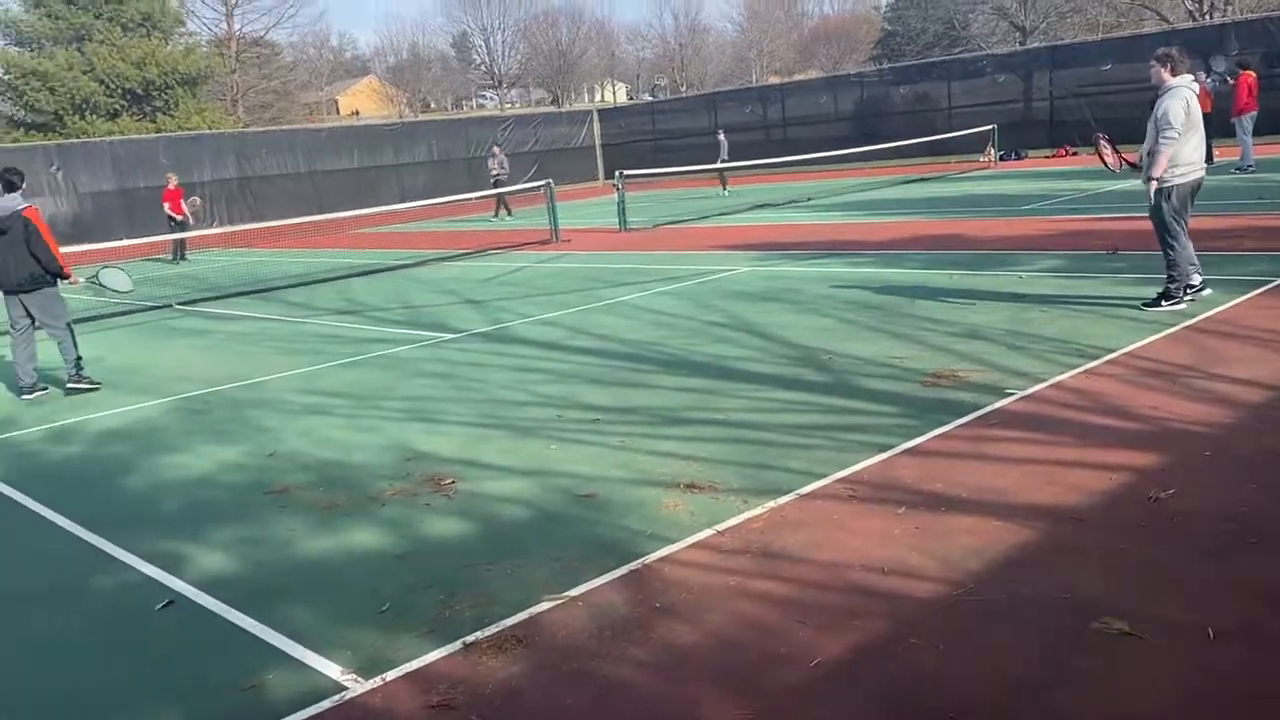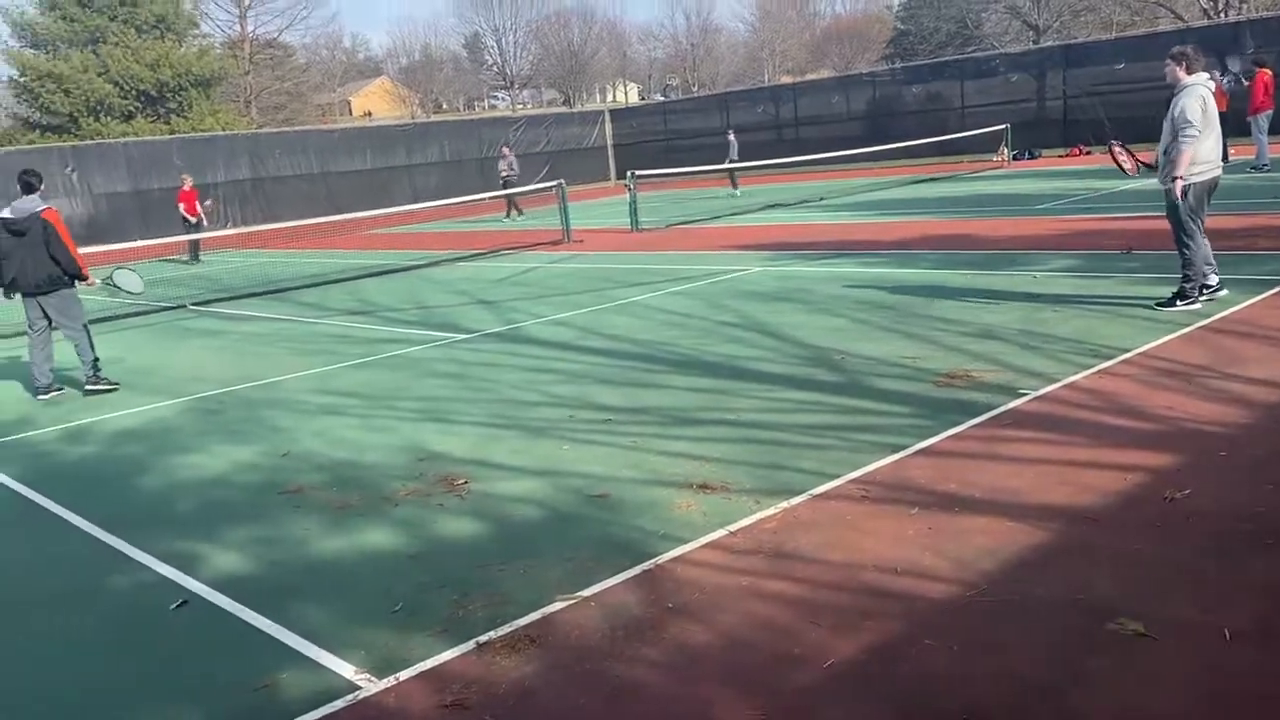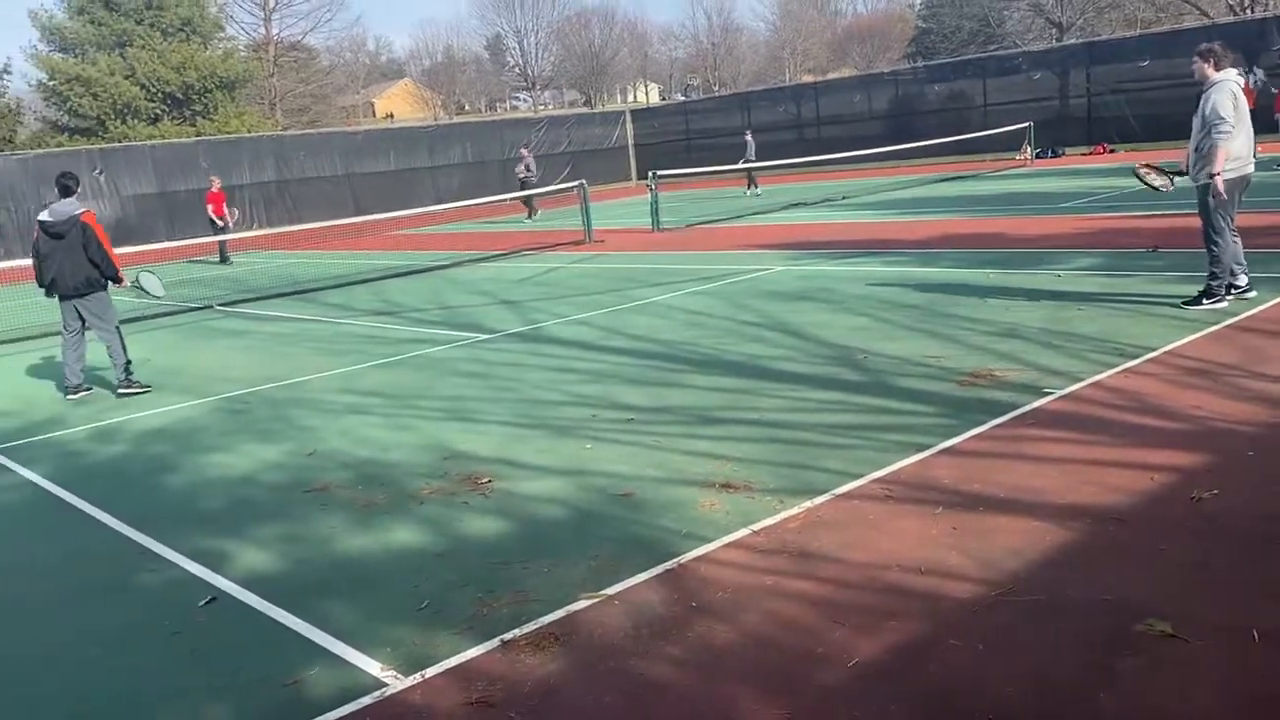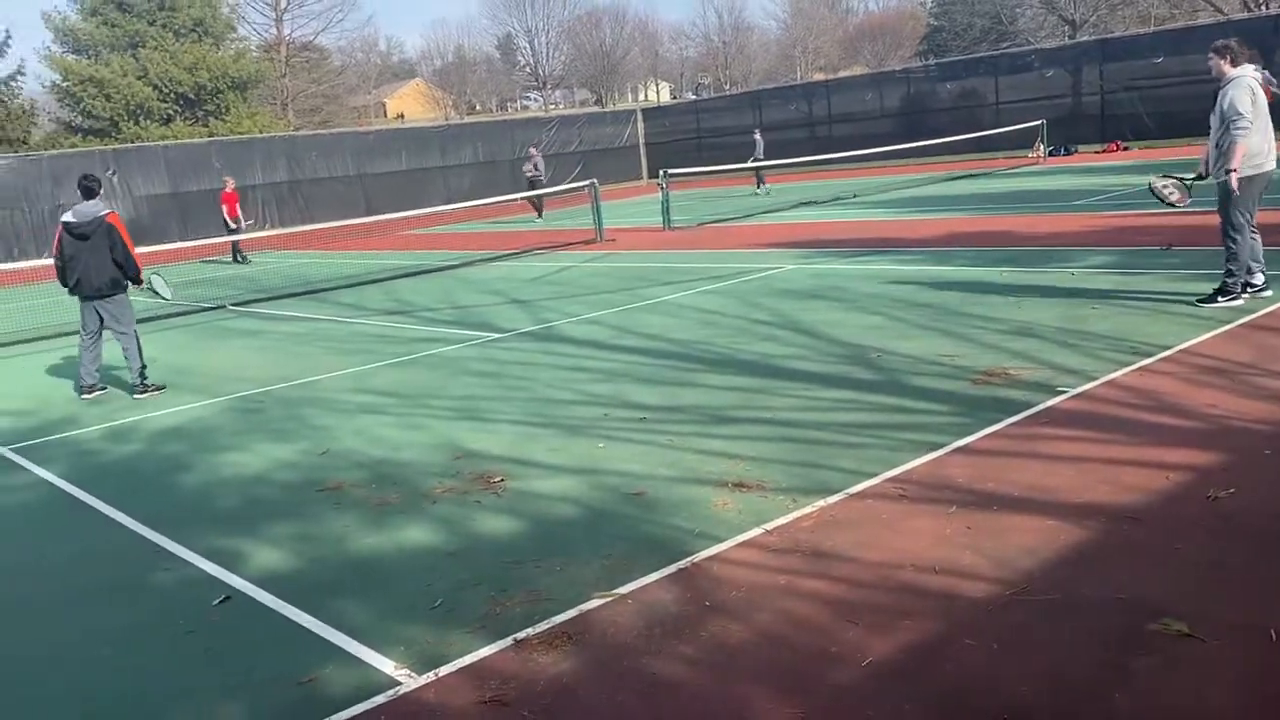
dt=0.1s
person 1, frame 1
left shoulder: (1175, 97)
right shoulder: (1177, 93)
left elbow: (1168, 140)
left wrist: (1154, 176)
right wrist: (1145, 155)
left hip: (1173, 179)
right hip: (1178, 176)
left knee: (1171, 235)
right knee: (1176, 233)
left ankle: (1174, 293)
right ankle: (1193, 280)
person 1, frame 2
left shoulder: (1191, 95)
right shoulder: (1192, 91)
left elbow: (1188, 139)
left wrist: (1177, 175)
right wrist: (1161, 156)
left hip: (1190, 178)
right hip: (1196, 175)
left knee: (1187, 234)
right knee: (1192, 232)
left ankle: (1189, 293)
right ankle: (1210, 281)
person 1, frame 3
left shoulder: (1221, 90)
right shoulder: (1219, 88)
left elbow: (1222, 135)
left wrist: (1215, 172)
right wrist: (1190, 158)
left hip: (1223, 174)
right hip: (1231, 172)
left knee: (1215, 232)
right knee: (1225, 229)
left ankle: (1215, 292)
right ankle: (1239, 282)
person 1, frame 4
left shoulder: (1239, 86)
right shoulder: (1236, 85)
left elbow: (1241, 131)
right elbow: (1226, 132)
left wrist: (1232, 168)
right wrist: (1208, 158)
left hip: (1243, 171)
right hip: (1250, 169)
left knee: (1234, 229)
right knee: (1244, 226)
left ankle: (1231, 289)
right ankle: (1256, 280)
person 2, frame 1
right shoulder: (28, 214)
right elbow: (46, 249)
right wrist: (66, 273)
right hip: (37, 284)
left knee: (20, 333)
right knee: (61, 326)
left ankle: (27, 384)
right ankle: (74, 374)
person 2, frame 2
right shoulder: (47, 215)
right elbow: (65, 250)
right wrist: (83, 275)
left hip: (27, 288)
right hip: (55, 285)
left knee: (38, 334)
right knee: (78, 328)
left ankle: (43, 384)
right ankle: (92, 376)
person 2, frame 3
left shoulder: (43, 221)
right shoulder: (85, 217)
left elbow: (37, 257)
right elbow: (102, 252)
left wrist: (47, 284)
right wrist: (117, 277)
left hip: (63, 289)
right hip: (90, 287)
left knee: (71, 335)
right knee: (110, 331)
left ankle: (73, 384)
right ankle: (124, 380)
person 2, frame 4
left shoulder: (65, 223)
right shoulder: (109, 219)
left elbow: (59, 259)
right elbow: (125, 254)
left wrist: (70, 283)
right wrist: (137, 278)
left hip: (84, 290)
right hip: (111, 289)
left knee: (89, 336)
right knee: (127, 334)
left ankle: (87, 384)
right ankle: (139, 383)
